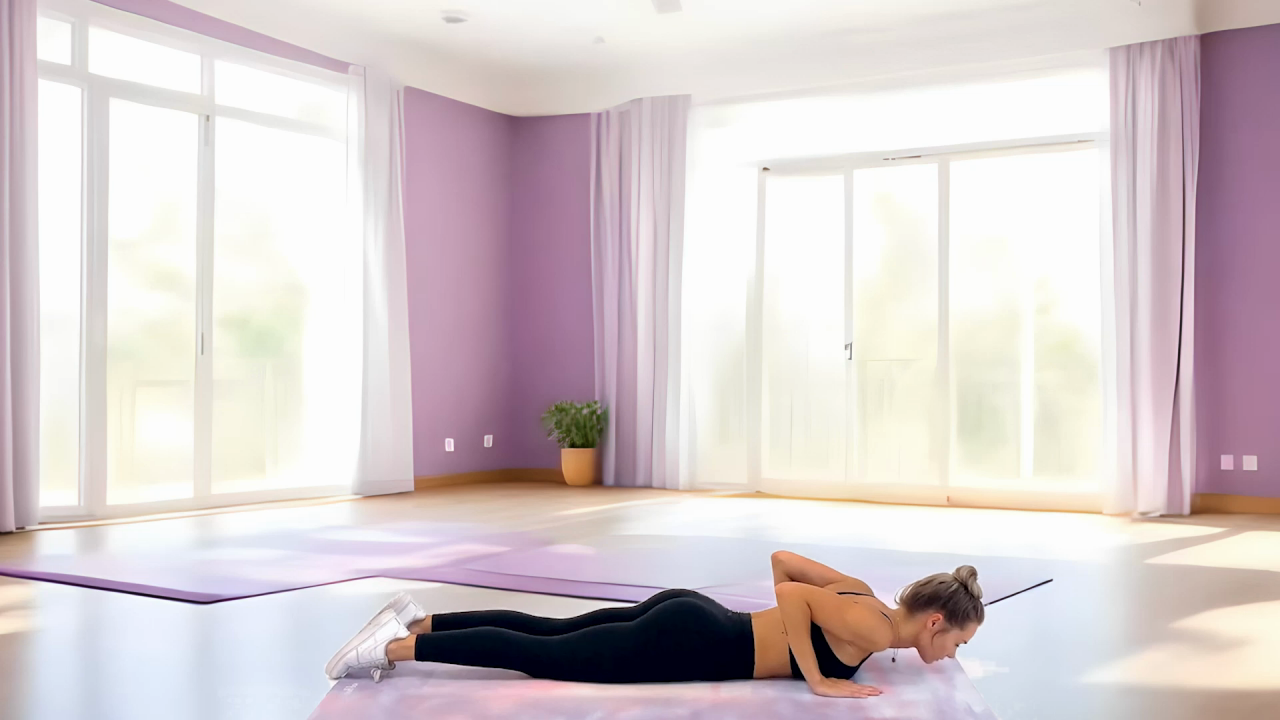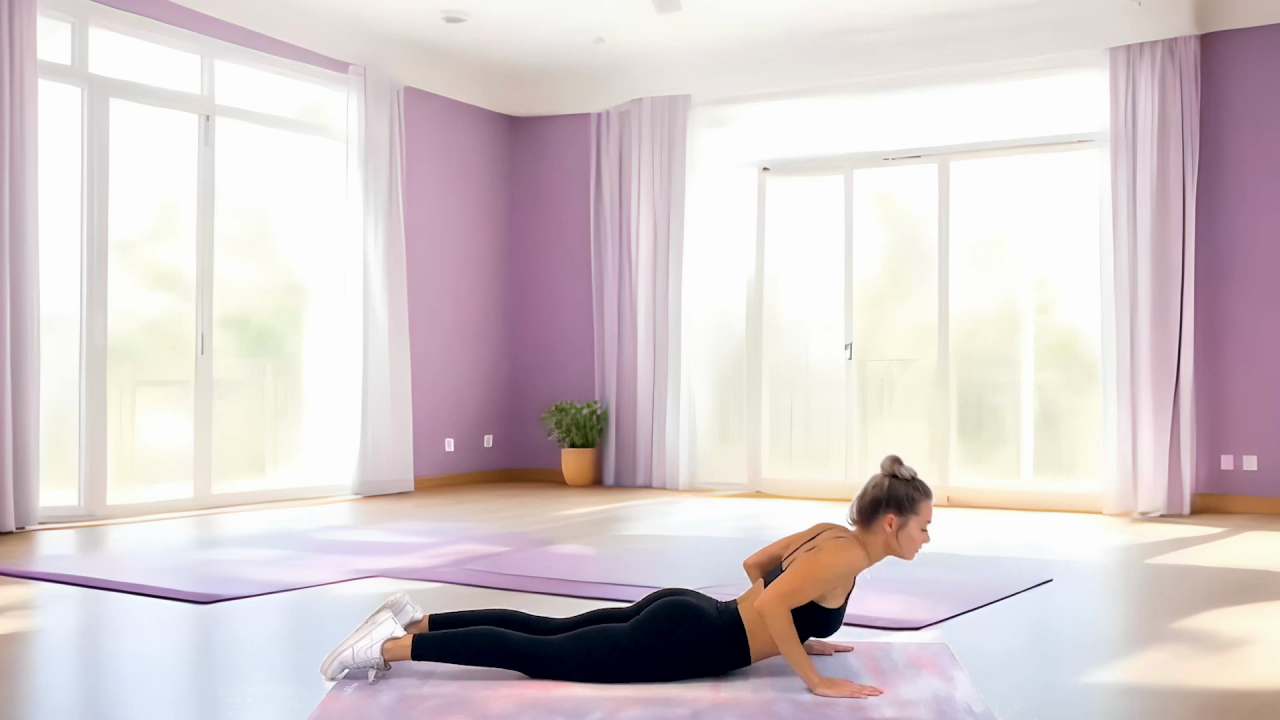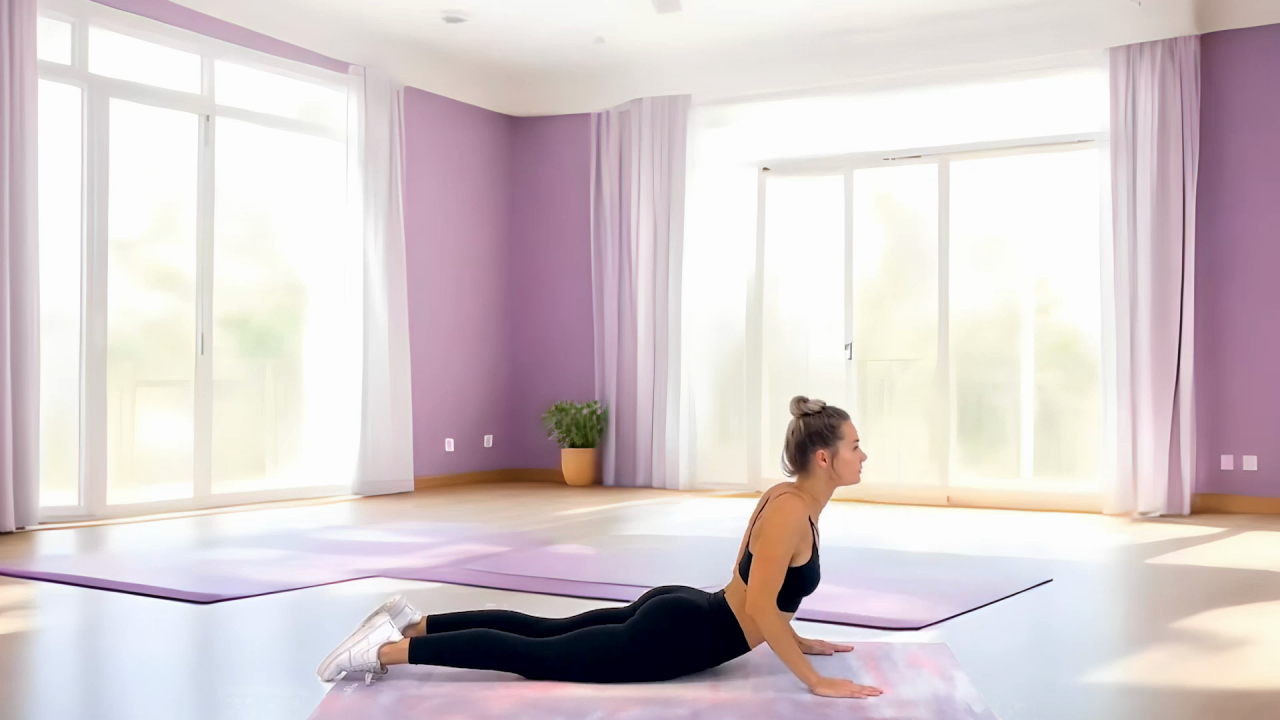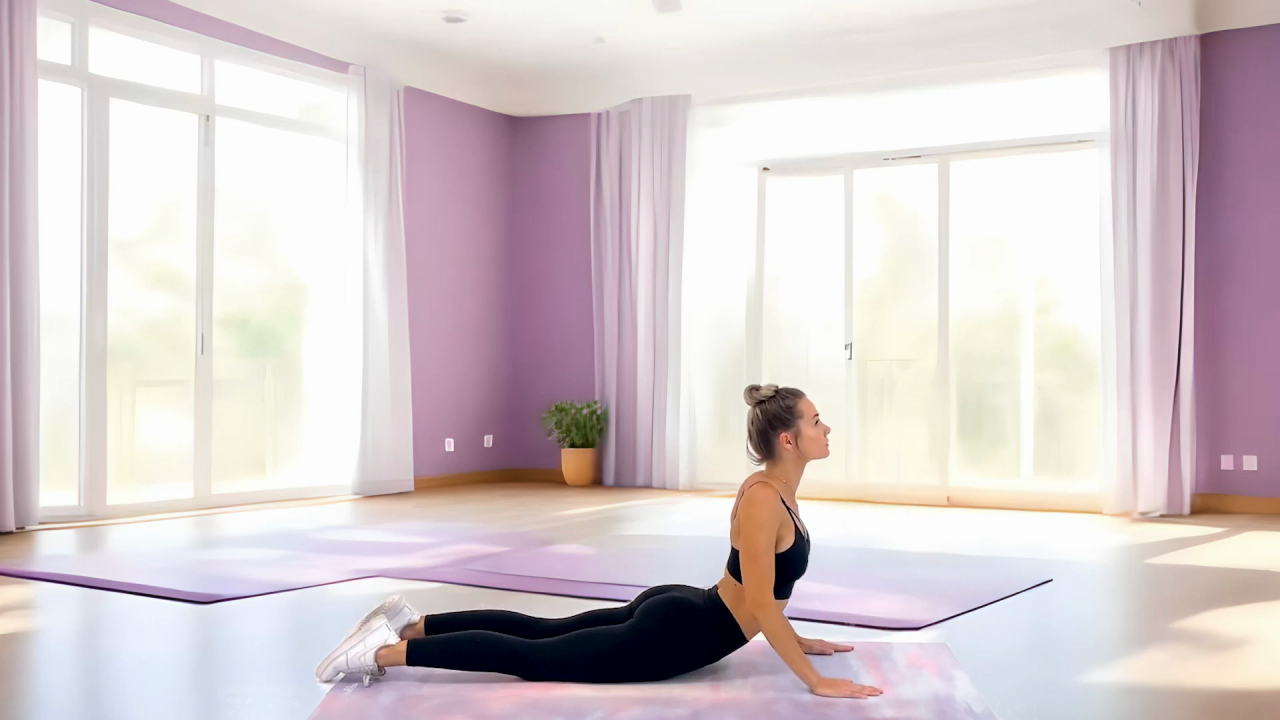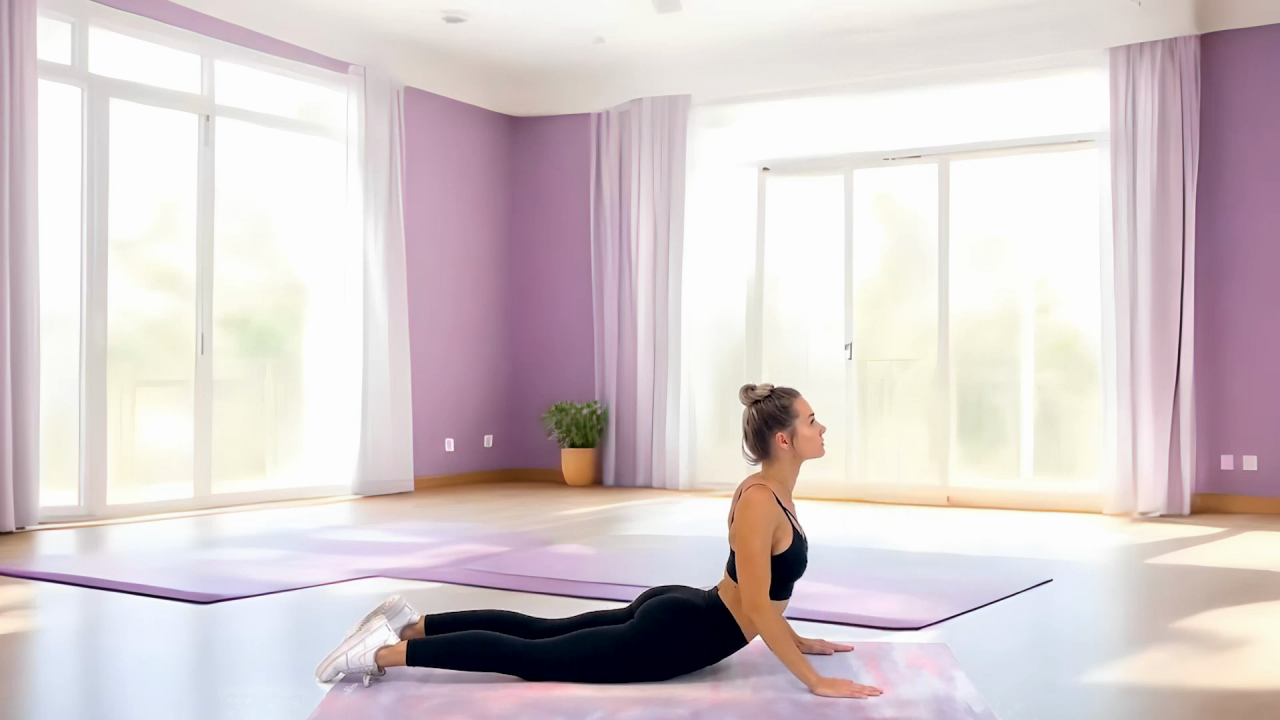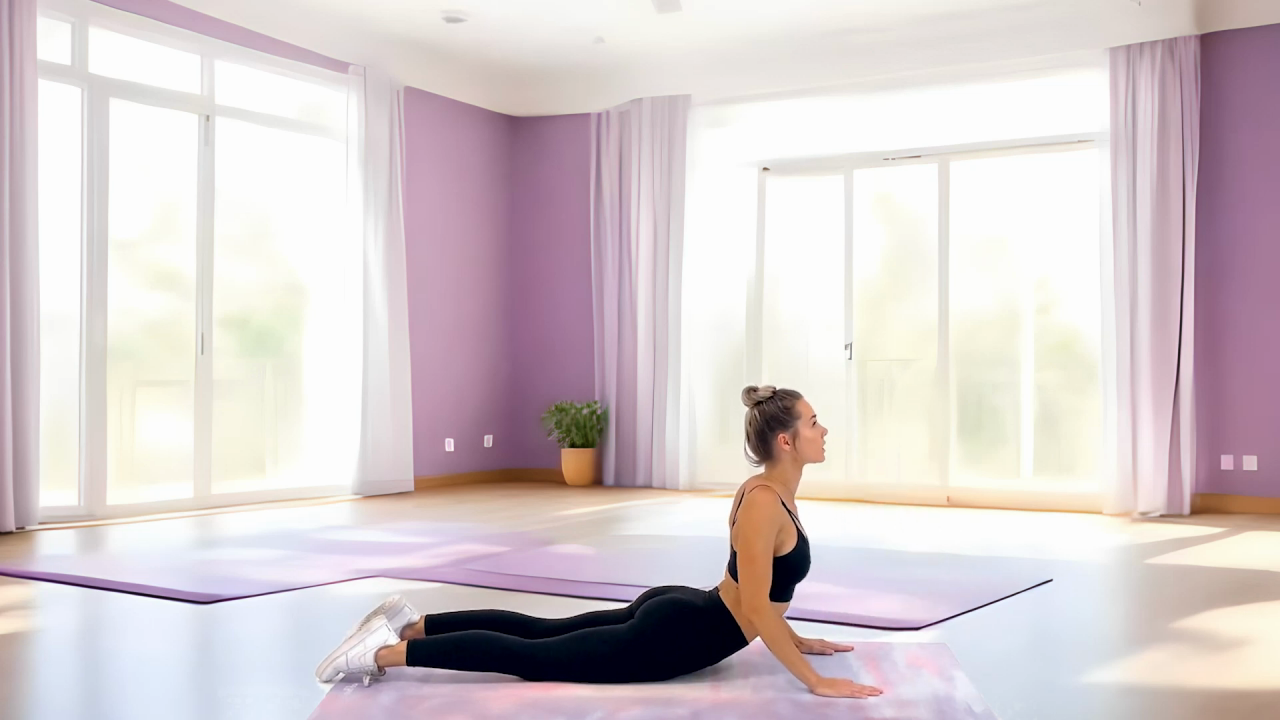
dt=0.7s
person 1, frame 1
left shoulder: (864, 598)
right shoulder: (874, 629)
left elbow: (782, 558)
right elbow: (792, 593)
right wrist: (816, 677)
left hip: (686, 618)
right hip: (686, 647)
left knee: (547, 632)
right knee: (539, 656)
left ankle: (417, 618)
right ankle: (398, 646)
person 1, frame 2
left shoulder: (831, 533)
right shoulder: (845, 558)
right elbow: (771, 605)
left wrist: (799, 638)
right wrist: (815, 680)
left hip: (681, 616)
right hip: (681, 642)
left knee: (544, 630)
right knee: (536, 656)
left ankle: (414, 621)
right ankle: (391, 647)
person 1, frame 3
left shoulder: (789, 497)
right shoulder: (792, 511)
right elbow: (759, 607)
left wrist: (795, 640)
right wrist: (816, 680)
left hip: (677, 611)
right hip: (675, 638)
left knee: (538, 631)
right knee: (532, 657)
left ankle: (411, 624)
right ankle: (387, 649)
person 1, frame 4
left shoulder: (776, 489)
right shoulder: (763, 499)
left elbow: (763, 591)
right elbow: (760, 605)
left wrist: (798, 640)
right wrist: (816, 680)
left hip: (676, 612)
right hip: (673, 634)
left knee: (541, 630)
right knee: (531, 658)
left ankle: (409, 624)
right ankle: (385, 650)
person 1, frame 5
left shoulder: (773, 491)
right shoulder: (760, 502)
left elbow: (762, 589)
right elbow: (756, 607)
left wrist: (798, 641)
right wrist: (815, 681)
left hip: (677, 612)
right hip: (674, 637)
left knee: (541, 633)
right knee: (532, 658)
left ankle: (410, 625)
right ankle: (386, 652)
person 1, frame 6
left shoulder: (772, 491)
right shoulder: (764, 504)
left elbow: (762, 591)
right elbow: (756, 610)
left wrist: (797, 640)
right wrist: (815, 680)
left hip: (676, 613)
right hip: (675, 635)
left knee: (541, 631)
right knee: (531, 657)
left ankle: (410, 625)
right ankle: (386, 650)
